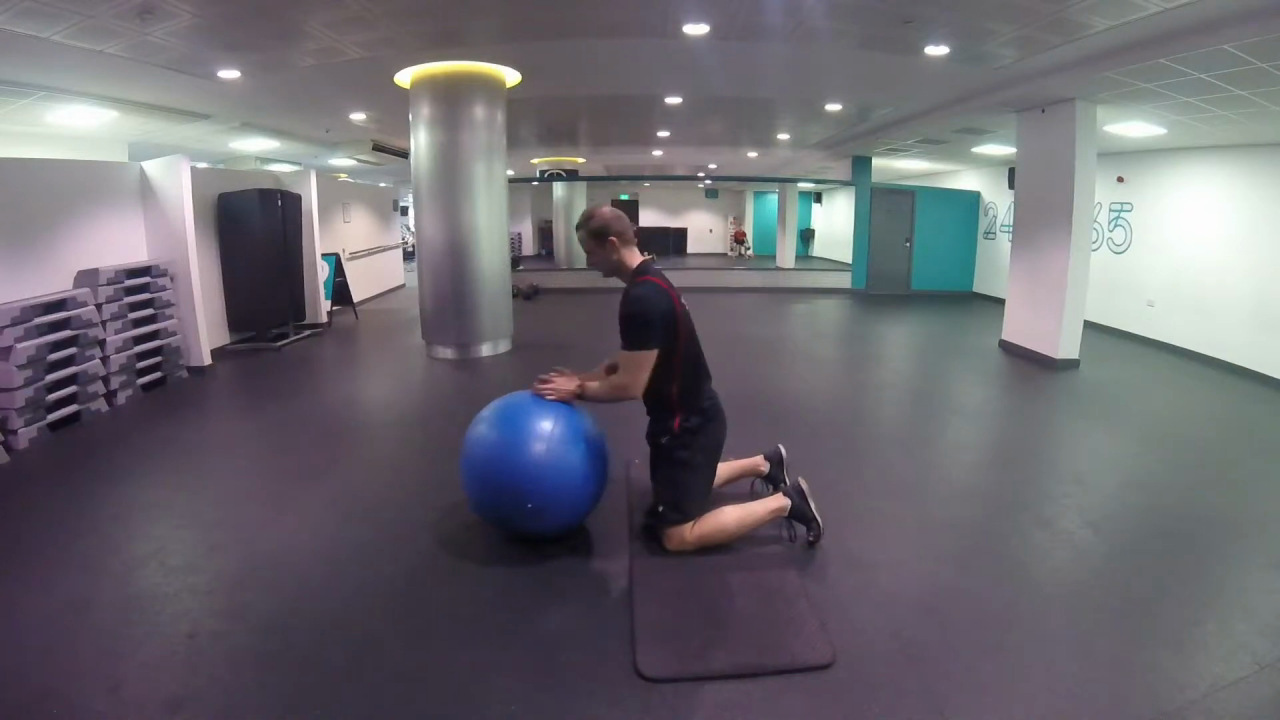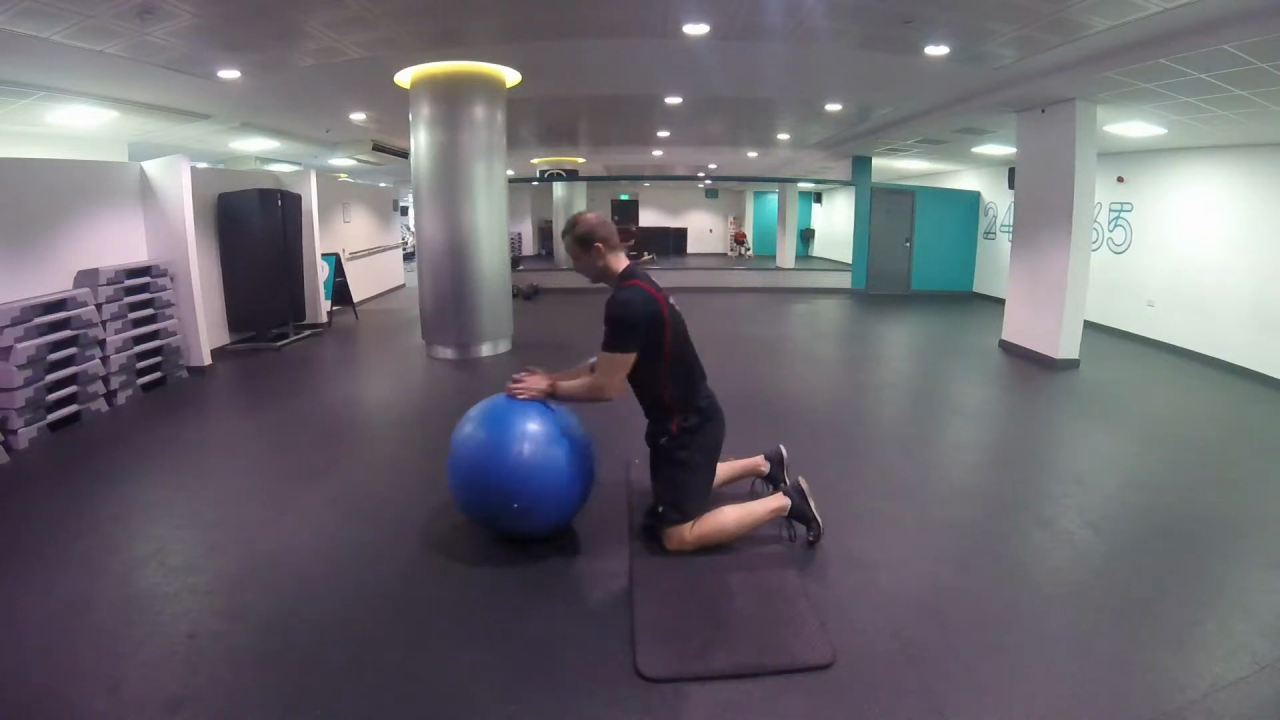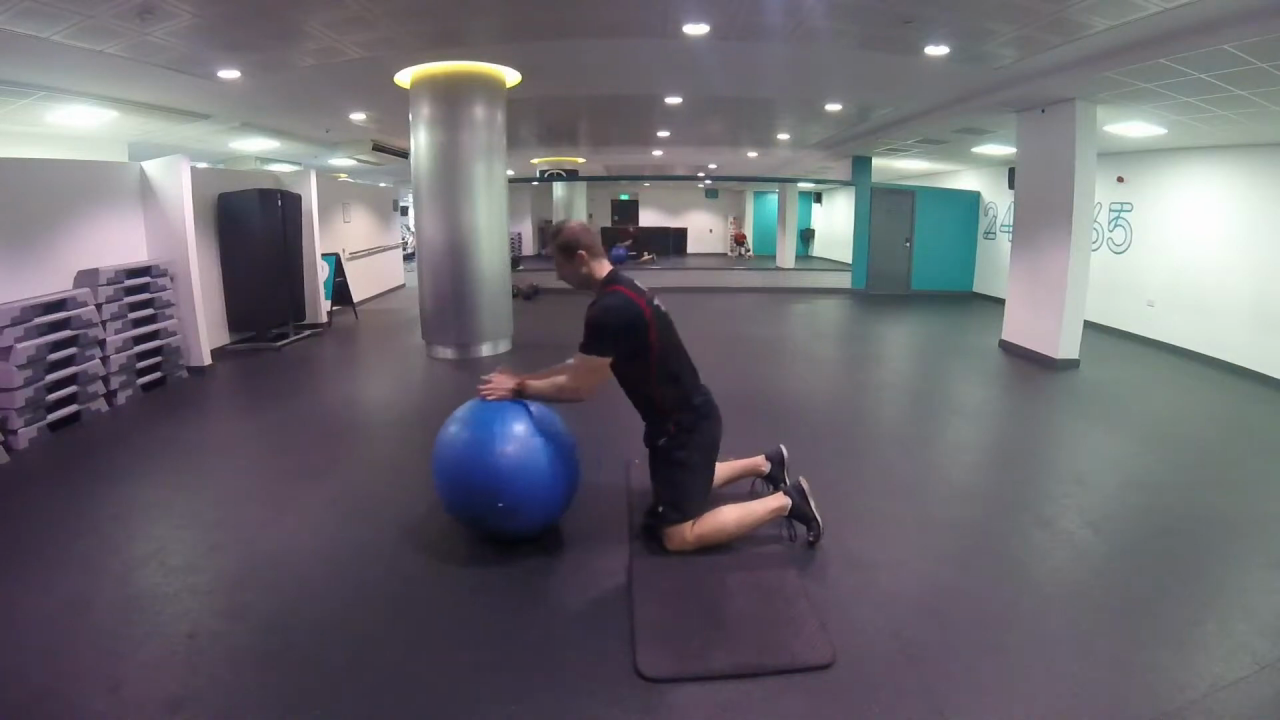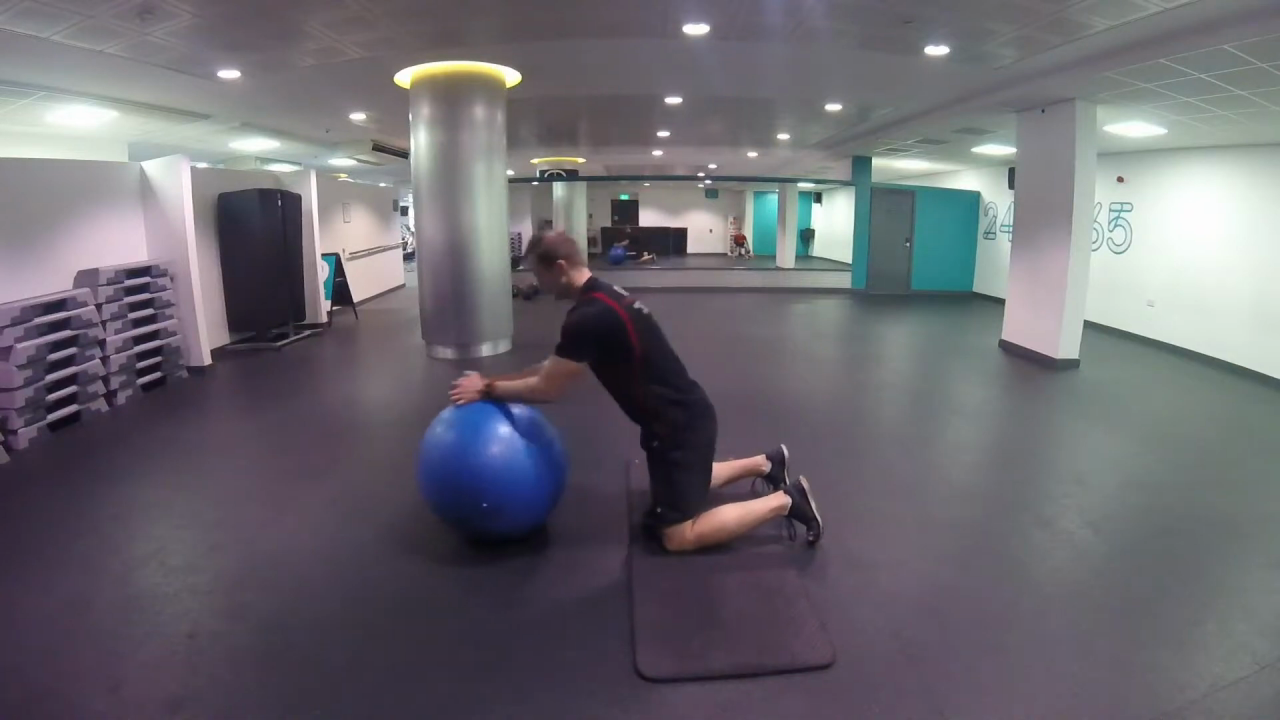
dt=0.1s
person 1, frame 1
left shoulder: (643, 299)
right shoulder: (647, 284)
left elbow: (631, 386)
right elbow: (633, 362)
left wrist: (578, 391)
right wrist: (583, 378)
left hip: (688, 423)
right hip: (685, 415)
left knee: (677, 535)
right knee: (676, 484)
left ankle: (784, 502)
right ankle: (763, 464)
person 1, frame 2
left shoulder: (629, 303)
right shoulder: (636, 288)
left elbow: (606, 387)
right elbow: (608, 363)
left wrist: (549, 388)
right wrist: (554, 378)
left hip: (686, 424)
right hip: (689, 415)
left knee: (677, 535)
right knee: (679, 487)
left ankle: (784, 502)
right ankle: (764, 465)
person 1, frame 3
left shoulder: (610, 309)
right shoulder: (621, 292)
left elbow: (579, 387)
right elbow: (584, 365)
left wrist: (519, 388)
right wrist: (527, 379)
left hip: (685, 424)
right hip: (684, 414)
left knee: (678, 535)
right knee: (678, 484)
left ankle: (785, 501)
right ankle: (765, 464)
person 1, frame 4
left shoulder: (589, 318)
right shoulder: (602, 296)
left elbow: (547, 389)
right elbow: (551, 371)
left wrist: (487, 389)
right wrist: (495, 382)
left hip: (678, 425)
right hip: (684, 414)
left knee: (678, 536)
right knee: (681, 486)
left ankle: (785, 500)
right ankle: (766, 465)
